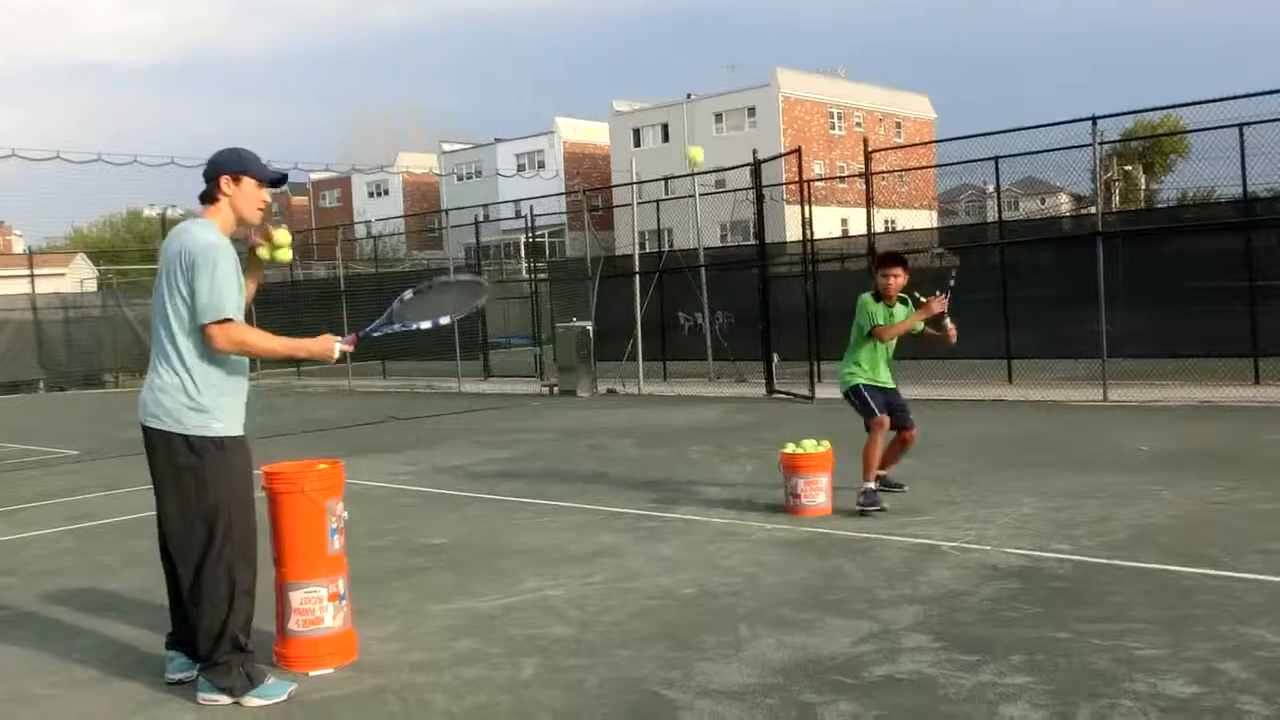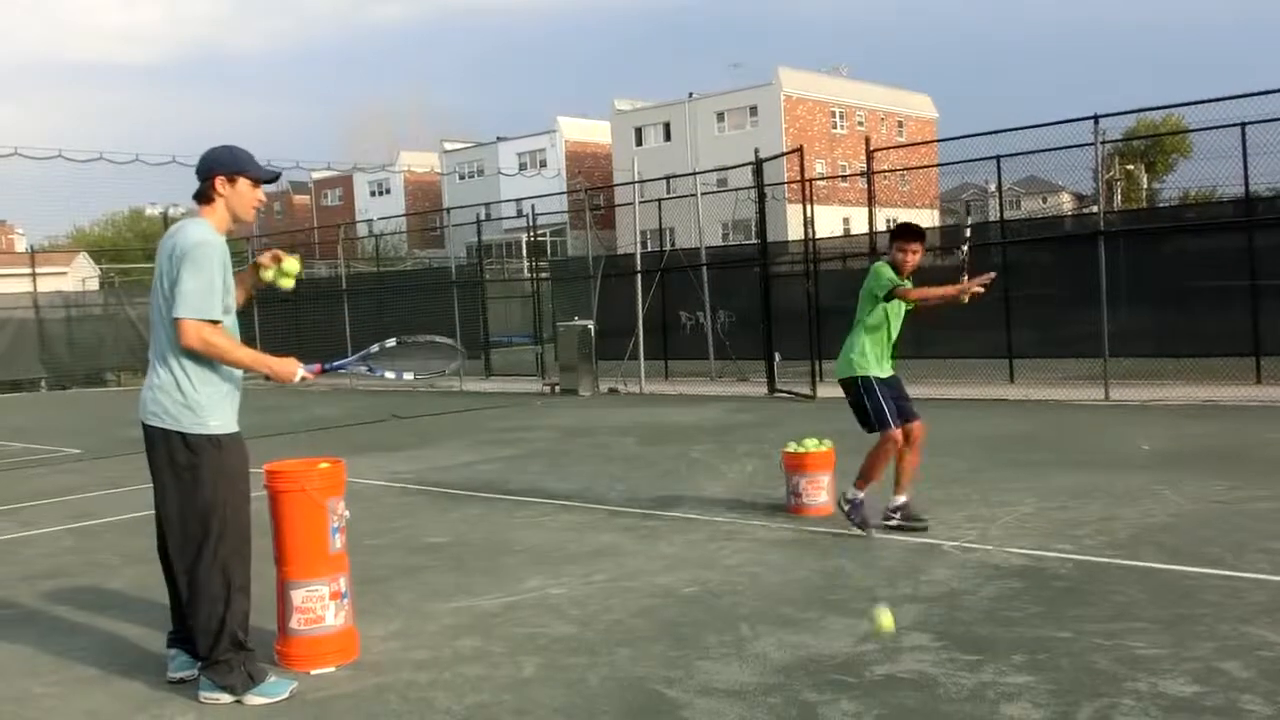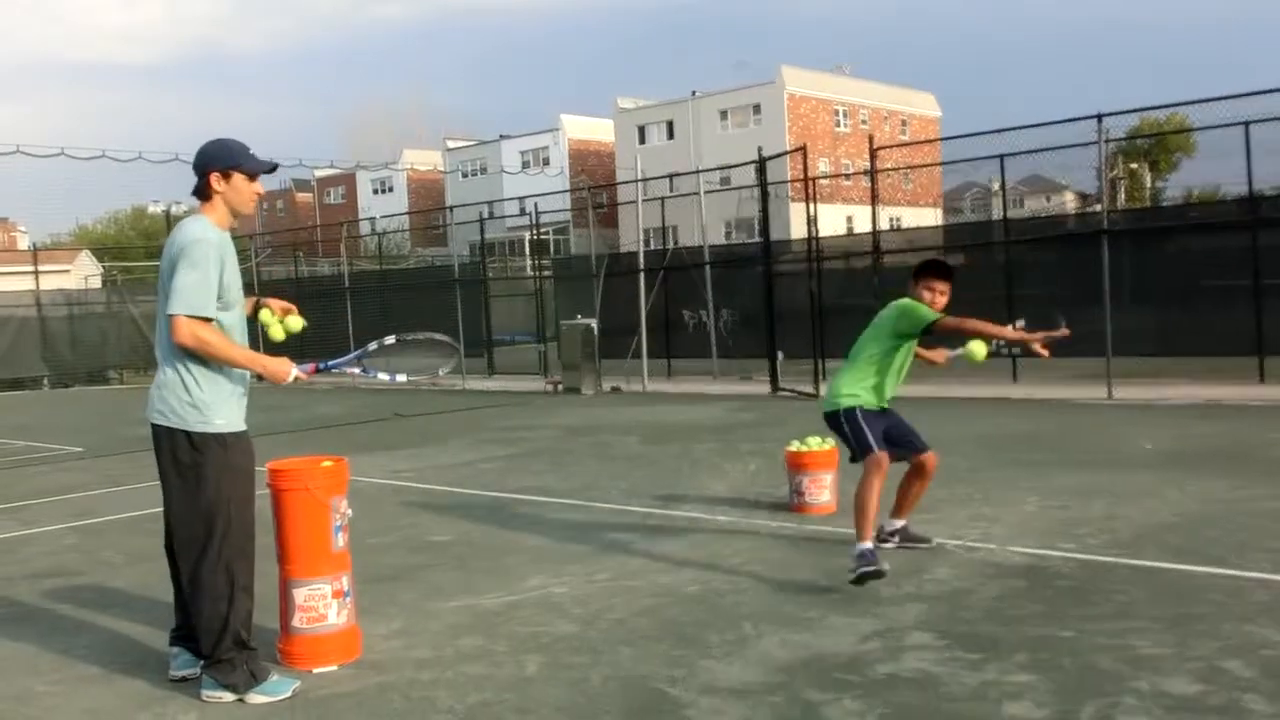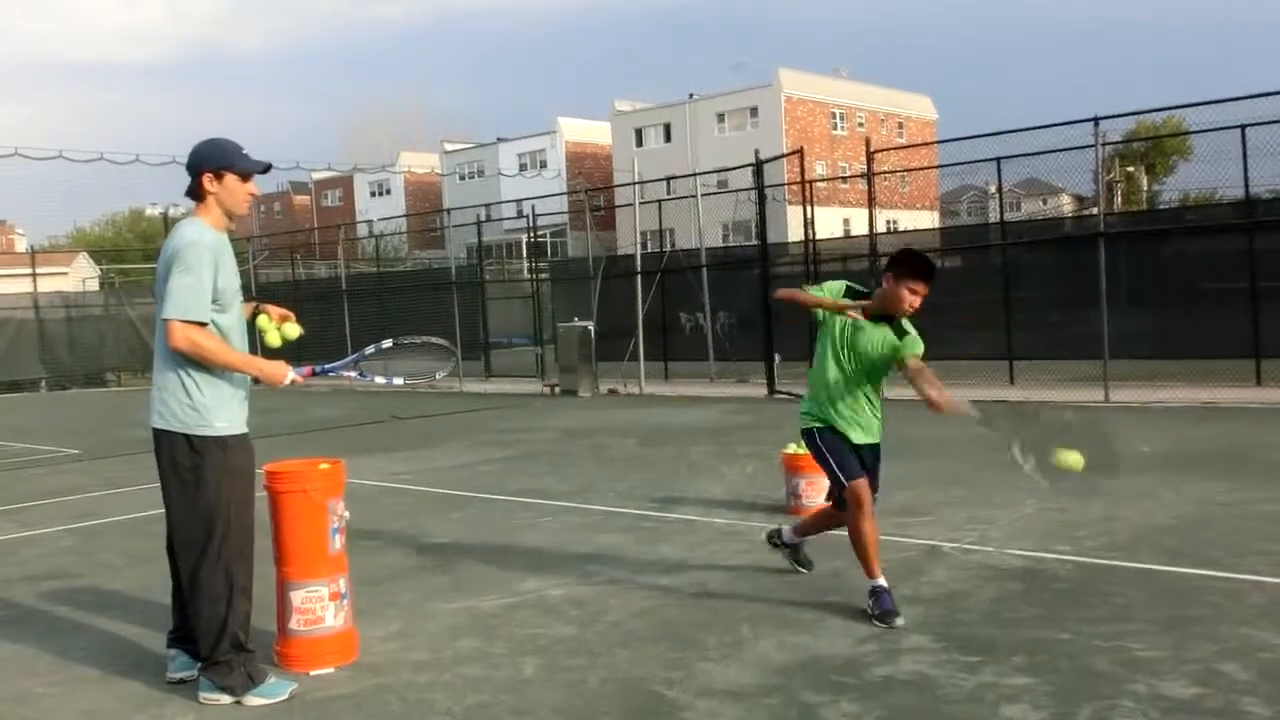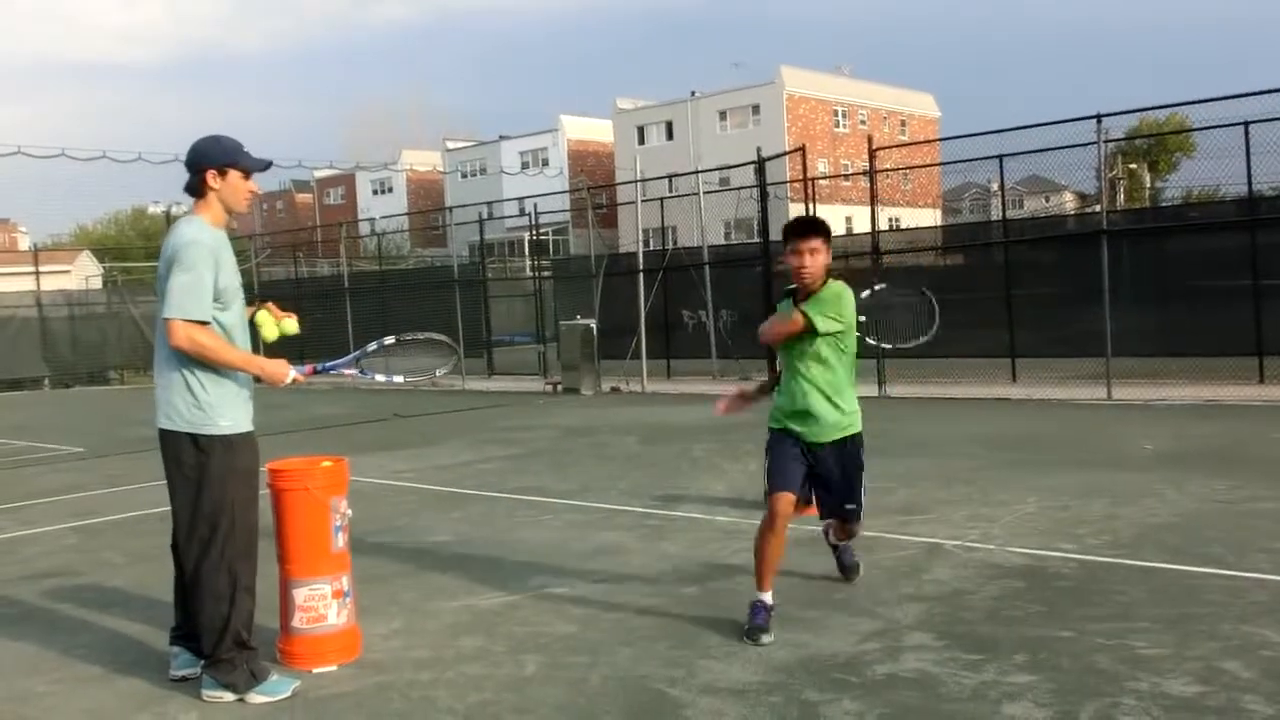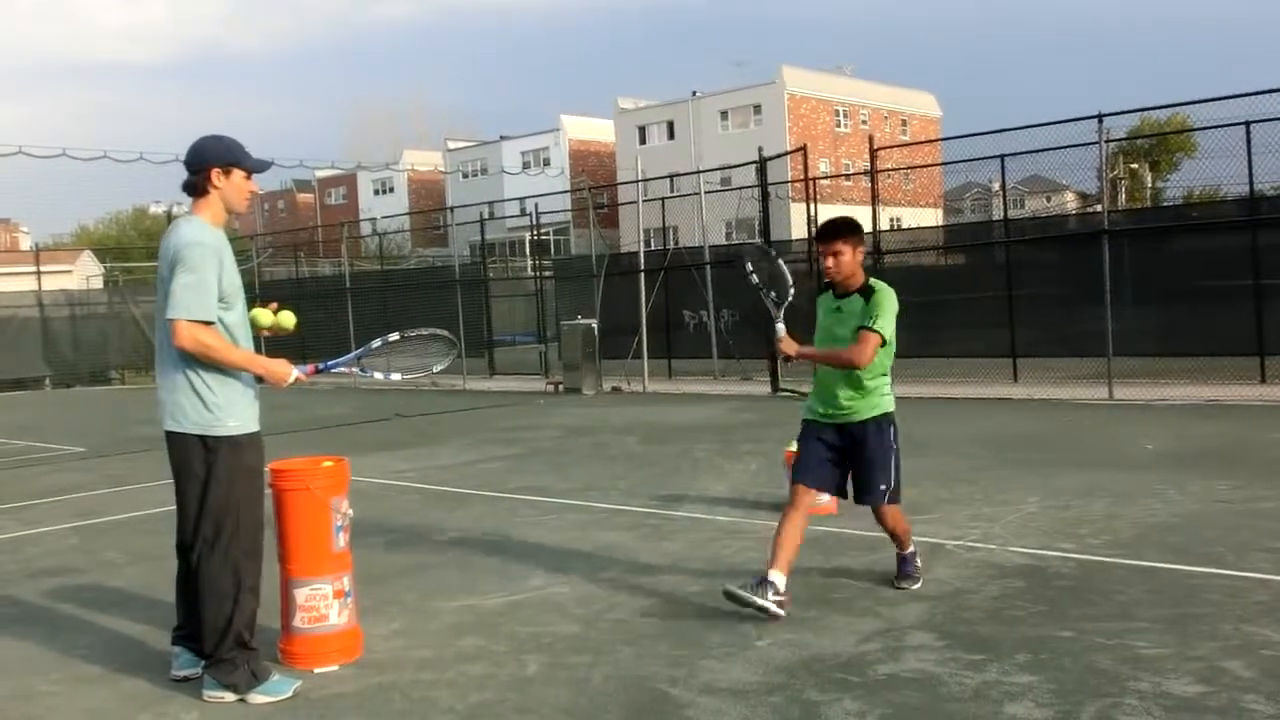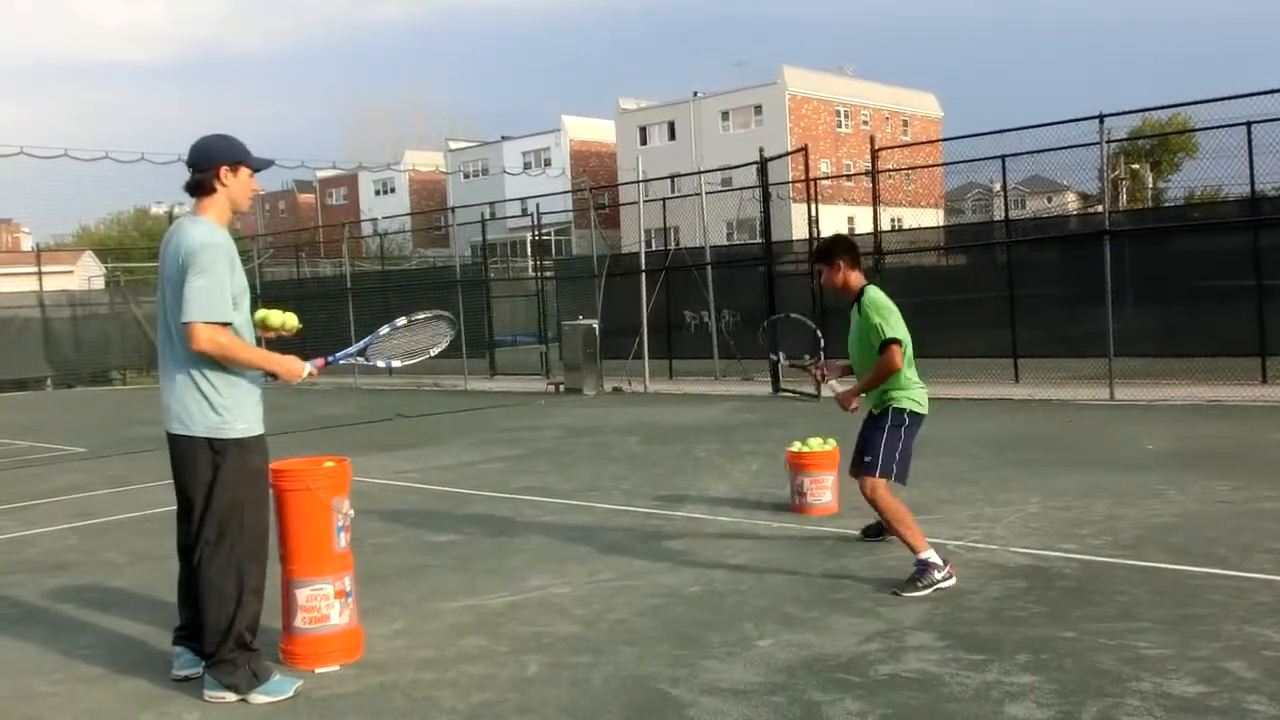
dt=0.4s
person 1, frame 1
left shoulder: (185, 236)
right shoulder: (209, 244)
left elbow: (219, 308)
right elbow: (225, 335)
left wrist: (259, 262)
right wrist: (309, 347)
left hip: (171, 417)
right hip: (201, 424)
left knee: (188, 540)
right knee: (226, 546)
left ankle: (186, 649)
right ankle: (225, 671)
person 1, frame 2
left shoulder: (186, 235)
right shoulder: (202, 242)
right elbow: (195, 333)
left wrist: (255, 272)
right wrist: (271, 365)
left hip: (171, 416)
right hip: (200, 422)
left knee: (186, 537)
right knee: (221, 543)
left ankle: (187, 647)
right ankle: (225, 669)
person 1, frame 3
left shoulder: (200, 236)
right shoulder: (202, 240)
right elbow: (187, 330)
left wrist: (255, 304)
right wrist: (264, 364)
left hip: (186, 417)
right hip: (206, 421)
left knee: (194, 537)
right knee: (224, 543)
left ankle: (190, 646)
right ankle: (228, 668)
person 1, frame 4
left shoulder: (205, 240)
right shoulder: (197, 243)
right elbow: (182, 334)
left wrist: (254, 309)
right wrist: (260, 367)
left hip: (191, 421)
right hip: (206, 425)
left knee: (195, 541)
right knee: (223, 546)
left ankle: (187, 648)
right ankle: (225, 671)
person 1, frame 5
left shoulder: (204, 237)
right shoulder: (197, 242)
right elbow: (183, 333)
left wrist: (252, 311)
right wrist: (261, 366)
left hip: (199, 420)
right hip: (212, 424)
left knee: (200, 539)
right knee: (227, 544)
left ankle: (190, 646)
right ankle: (229, 669)
person 1, frame 6
left shoulder: (192, 235)
right shoulder: (200, 242)
right elbow: (187, 334)
left wrist: (251, 320)
right wrist: (263, 366)
left hip: (199, 419)
right hip: (219, 423)
left knee: (203, 539)
right knee: (232, 544)
left ankle: (191, 646)
right ankle: (229, 669)
person 1, frame 7
left shoulder: (184, 233)
right shoulder: (209, 243)
right elbow: (204, 337)
left wrist: (253, 323)
right wrist: (274, 362)
left hip: (194, 419)
right hip: (222, 424)
left knee: (204, 539)
right knee: (235, 544)
left ankle: (193, 646)
right ankle: (231, 669)
person 2, frame 1
left shoulder: (905, 303)
right shoulder: (866, 301)
left elbow: (919, 328)
right elbow: (883, 335)
left wrist: (943, 330)
right wrist: (922, 312)
left hip: (884, 379)
right hip: (858, 378)
left knee: (908, 434)
right knee: (881, 422)
left ankle: (880, 474)
right ankle: (867, 490)
person 2, frame 2
left shoulder: (904, 281)
right shoulder: (879, 270)
left elbow: (914, 305)
right elbow: (908, 296)
left wrist: (951, 297)
right wrist: (959, 288)
left hip: (882, 368)
right hip: (861, 368)
left knee: (914, 431)
right knee: (892, 437)
left ankle: (898, 506)
right ankle: (854, 496)
person 2, frame 3
left shoulder: (906, 316)
right shoulder: (907, 308)
right elbow: (960, 326)
left wrist: (926, 355)
right wrist: (1023, 337)
left hip: (873, 403)
right hip: (848, 401)
left knee: (927, 462)
right knee: (878, 462)
left ankle: (894, 528)
right ankle: (864, 551)
person 2, frame 4
left shoulder: (906, 339)
right shoulder: (842, 293)
left elbow: (916, 370)
right elbow: (783, 295)
left wrist: (932, 390)
right wrist: (839, 305)
left hip: (863, 430)
right hip: (823, 421)
left knee: (847, 511)
right knee: (858, 496)
left ankle: (788, 535)
right ankle: (878, 587)
person 2, frame 5
left shoulder: (839, 296)
right shoulder: (785, 303)
left elbow: (771, 333)
left wrist: (764, 324)
right wrist: (756, 391)
left hip: (838, 429)
right hip: (789, 426)
left knee: (848, 521)
right knee: (779, 509)
left ankle: (837, 538)
right ankle: (763, 601)
person 2, frame 6
left shoulder: (882, 297)
right shoulder: (824, 298)
left elbow: (859, 357)
left wrist: (799, 351)
left hip: (871, 415)
right hip: (823, 416)
left knee: (884, 511)
right knee: (801, 496)
left ankle: (907, 553)
right ankle: (773, 587)
person 2, frame 7
left shoulder: (873, 303)
right shoulder: (861, 303)
left elbow: (894, 362)
left wrist: (855, 391)
right wrist: (836, 371)
left hip: (899, 405)
right hip: (882, 405)
left knee: (874, 486)
right knee: (859, 474)
left ankle: (933, 565)
right ankle: (891, 523)
